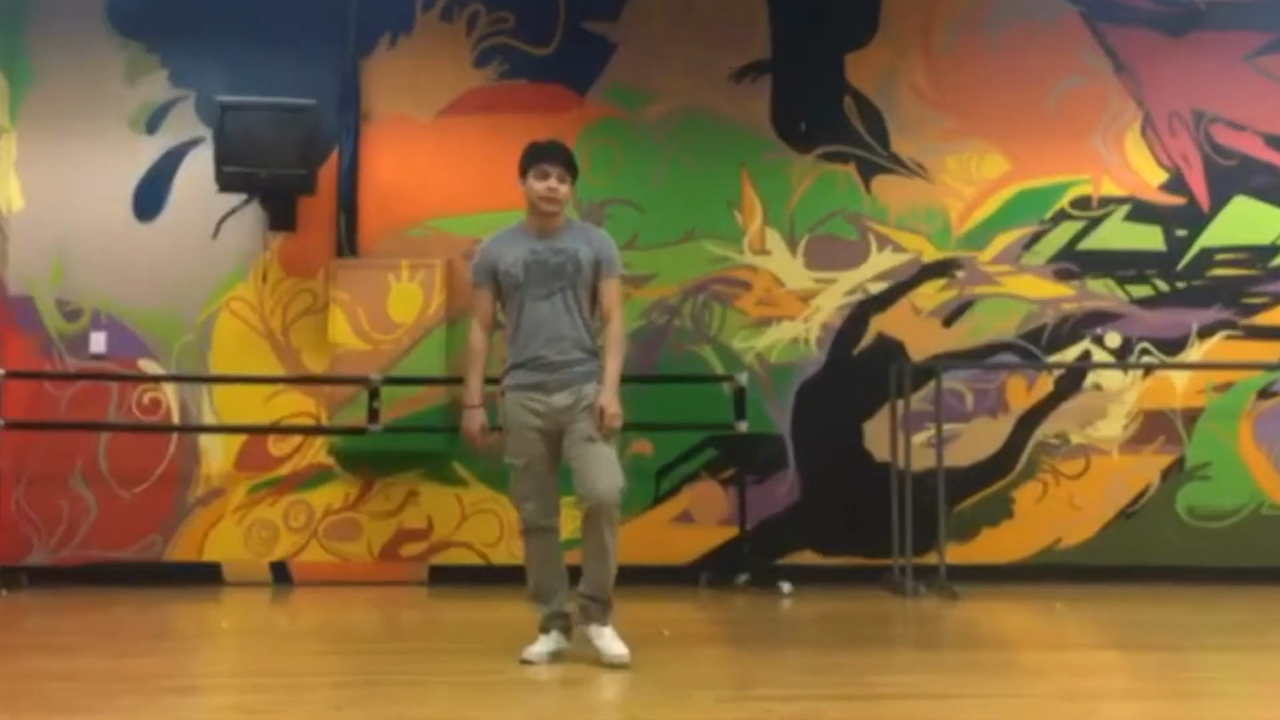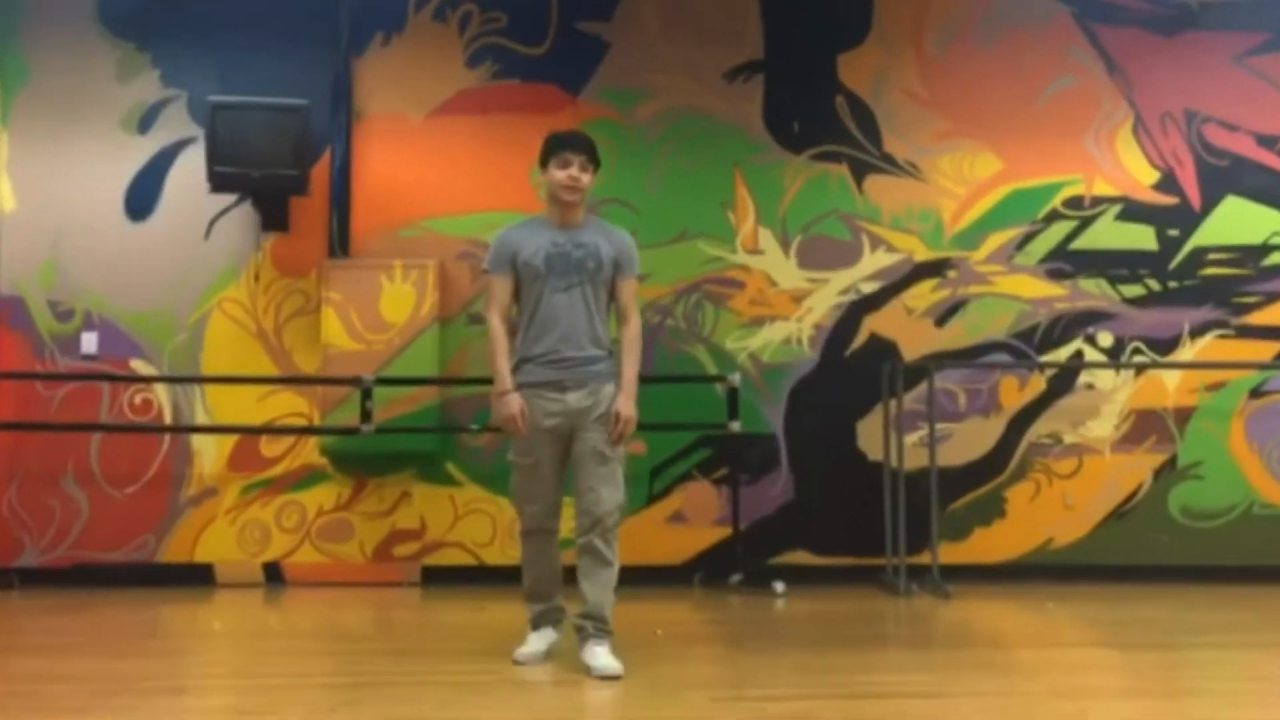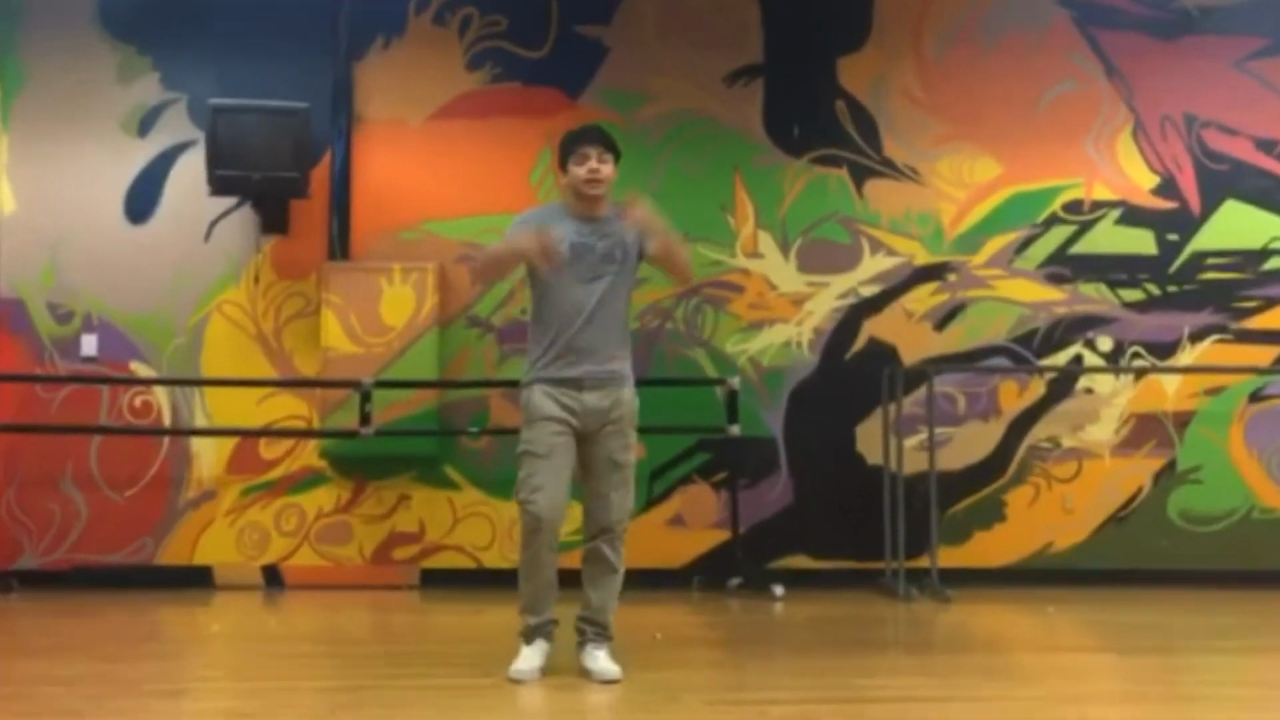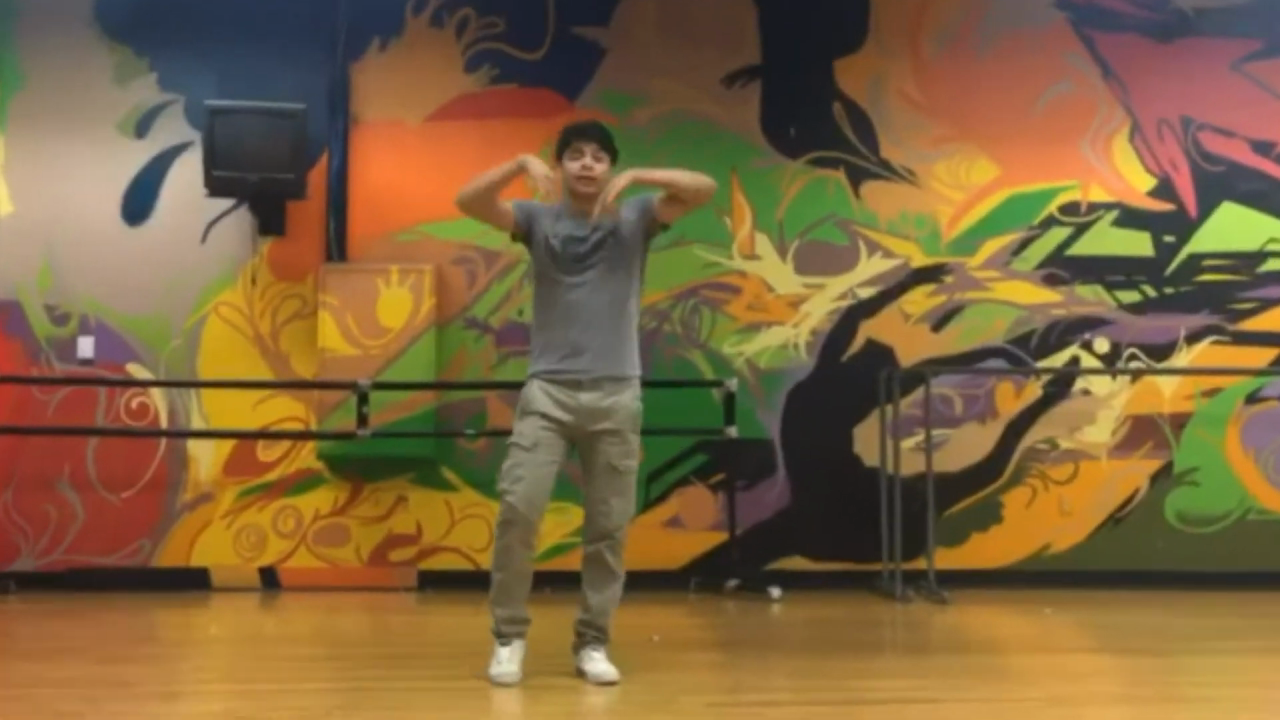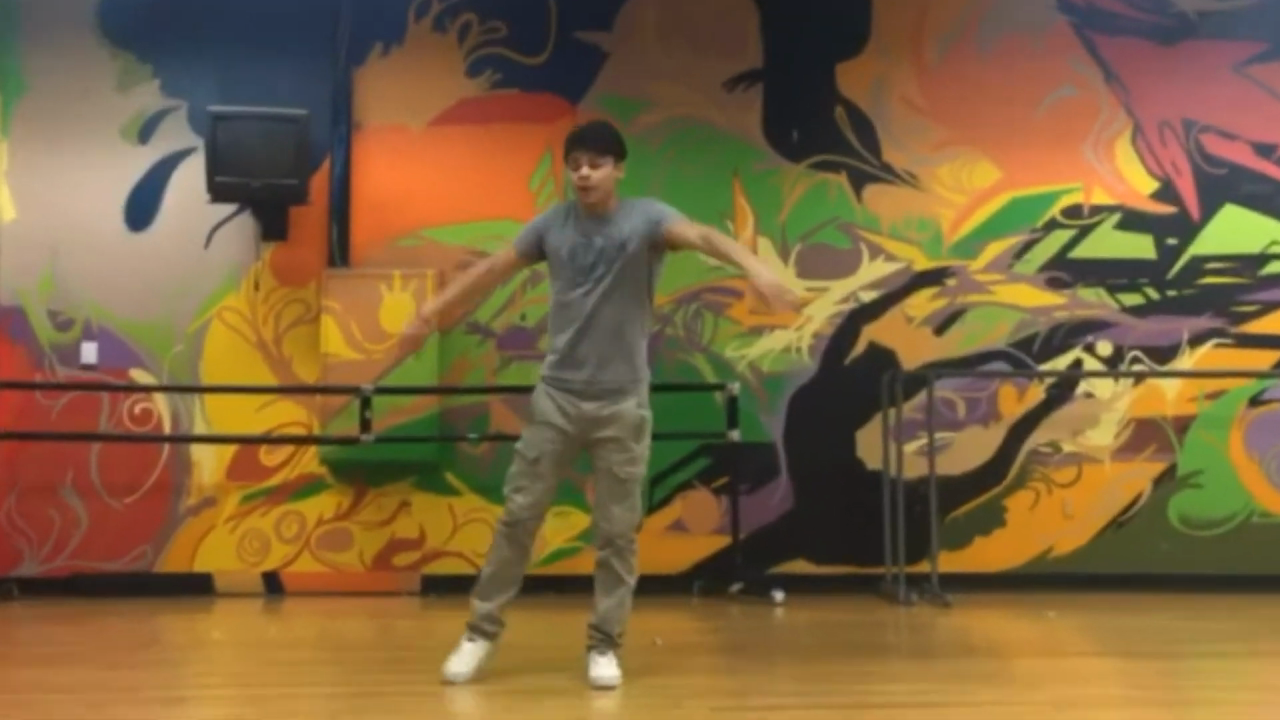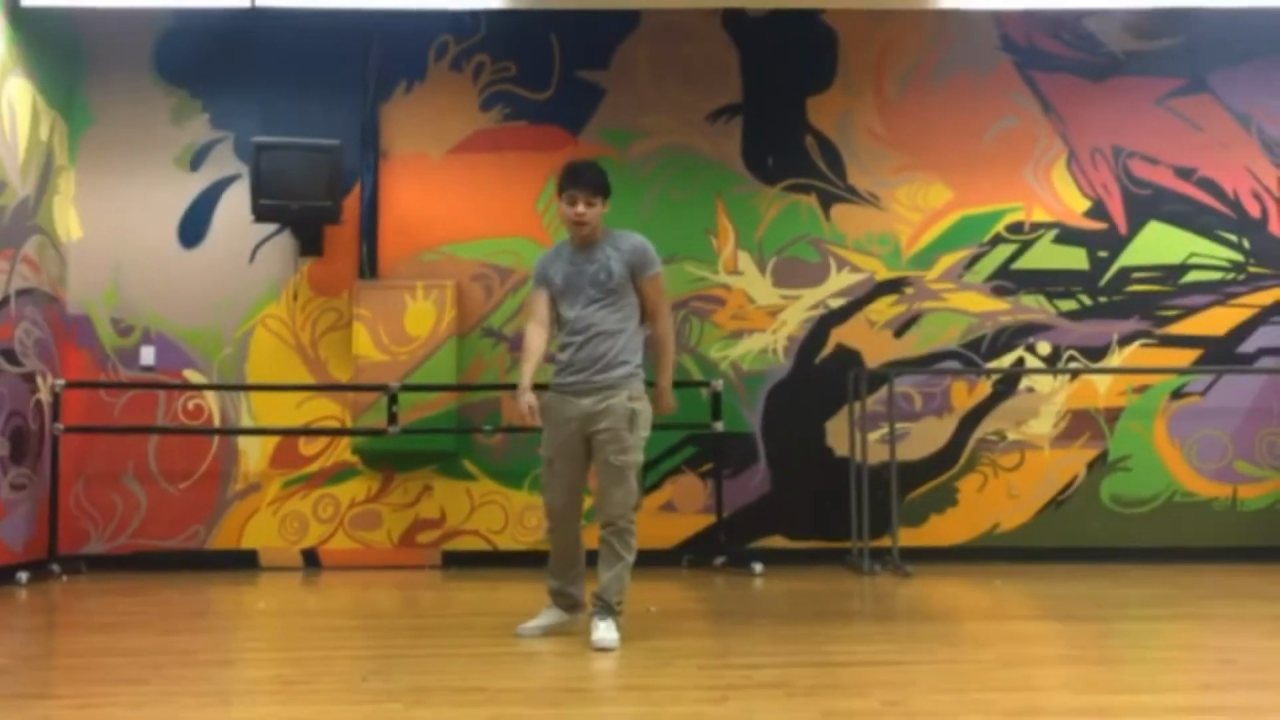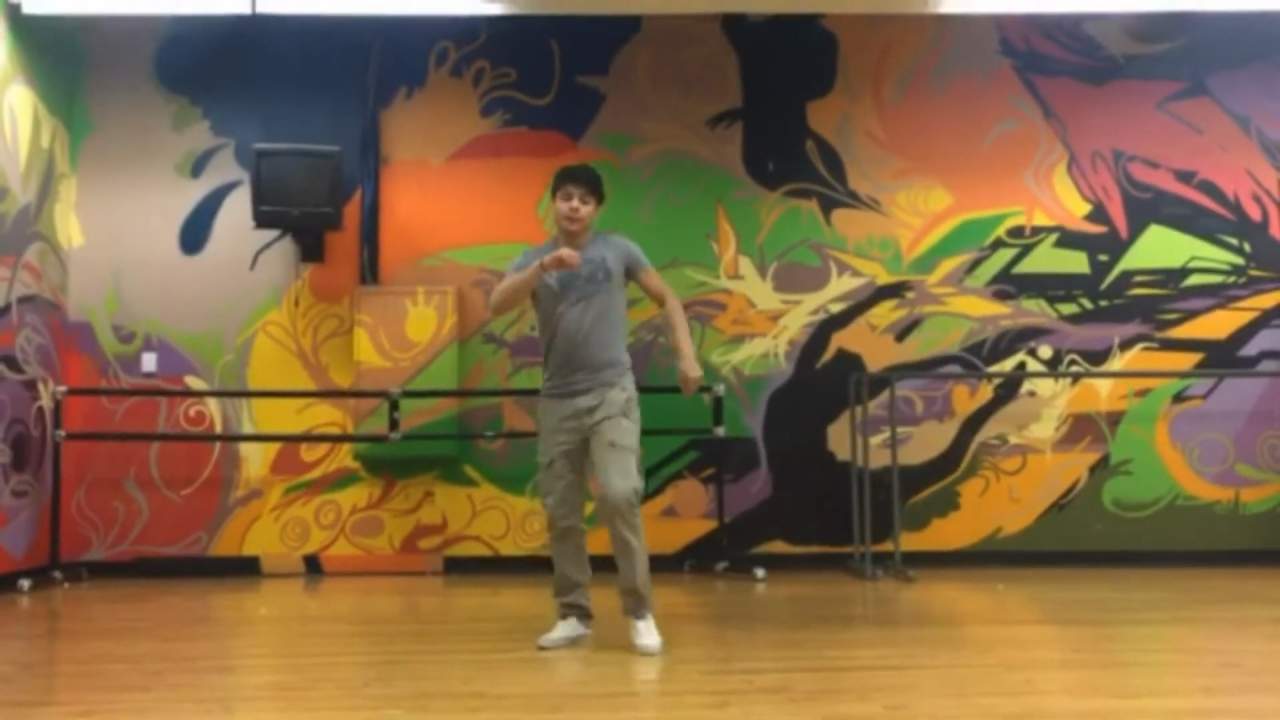
dt=0.5s
person 1, frame 1
left shoulder: (597, 244)
right shoulder: (495, 251)
left elbow: (612, 321)
right elbow: (480, 328)
left wrist: (610, 389)
right wrist: (473, 401)
left hip: (585, 390)
right hip: (523, 396)
left knee: (603, 494)
right knee: (536, 516)
left ankle: (598, 614)
right ankle: (554, 625)
person 1, frame 2
left shoulder: (616, 242)
right shoulder: (512, 241)
left elbow: (630, 322)
right elbow: (496, 319)
left wrist: (628, 392)
right wrist: (505, 389)
left hip: (599, 393)
right hip: (534, 393)
left knee: (600, 515)
right knee: (537, 517)
left ankle: (595, 634)
right ankle: (546, 619)
person 1, frame 3
left shoulder: (633, 229)
right shoulder: (538, 222)
left elbow: (685, 272)
right elbow: (483, 269)
left wrist: (657, 227)
right wrist: (518, 247)
left hip: (614, 392)
right hip: (549, 391)
left knee: (609, 520)
right knee: (541, 511)
left ankle: (595, 638)
right ankle: (536, 633)
person 1, frame 4
left shoulder: (636, 216)
right shoulder: (538, 218)
left elbow: (703, 189)
right elbow: (468, 201)
left wrist: (631, 180)
right wrist: (522, 164)
left hip: (617, 394)
right hip: (547, 390)
left knee: (609, 525)
right knee: (519, 506)
left ankle: (593, 641)
right ankle: (508, 634)
person 1, frame 5
left shoulder: (647, 218)
right shoulder: (551, 223)
left elbow: (702, 237)
right elbow: (493, 269)
left wrist: (757, 270)
right wrist: (435, 309)
left hip: (621, 403)
right hip: (555, 396)
left knee: (616, 531)
right knee: (519, 513)
left ankle: (604, 643)
right ankle: (481, 630)
person 1, frame 6
left shoulder: (632, 248)
right shoulder: (549, 263)
left elbow: (658, 314)
right elbow: (537, 327)
left wrist: (664, 378)
right wrist: (525, 388)
left hip: (619, 395)
right hip: (563, 397)
left knee: (616, 510)
right knee: (559, 505)
left ankle: (606, 612)
right ankle: (564, 601)
person 1, frame 7
left shoulder: (619, 249)
right shoulder: (534, 260)
left elbow: (667, 299)
right elbow: (497, 305)
left wrist: (688, 355)
right wrist: (544, 264)
left hip: (614, 394)
right hip: (558, 403)
left knee: (618, 495)
right knee: (561, 514)
left ankle: (640, 610)
right ankle: (574, 614)
